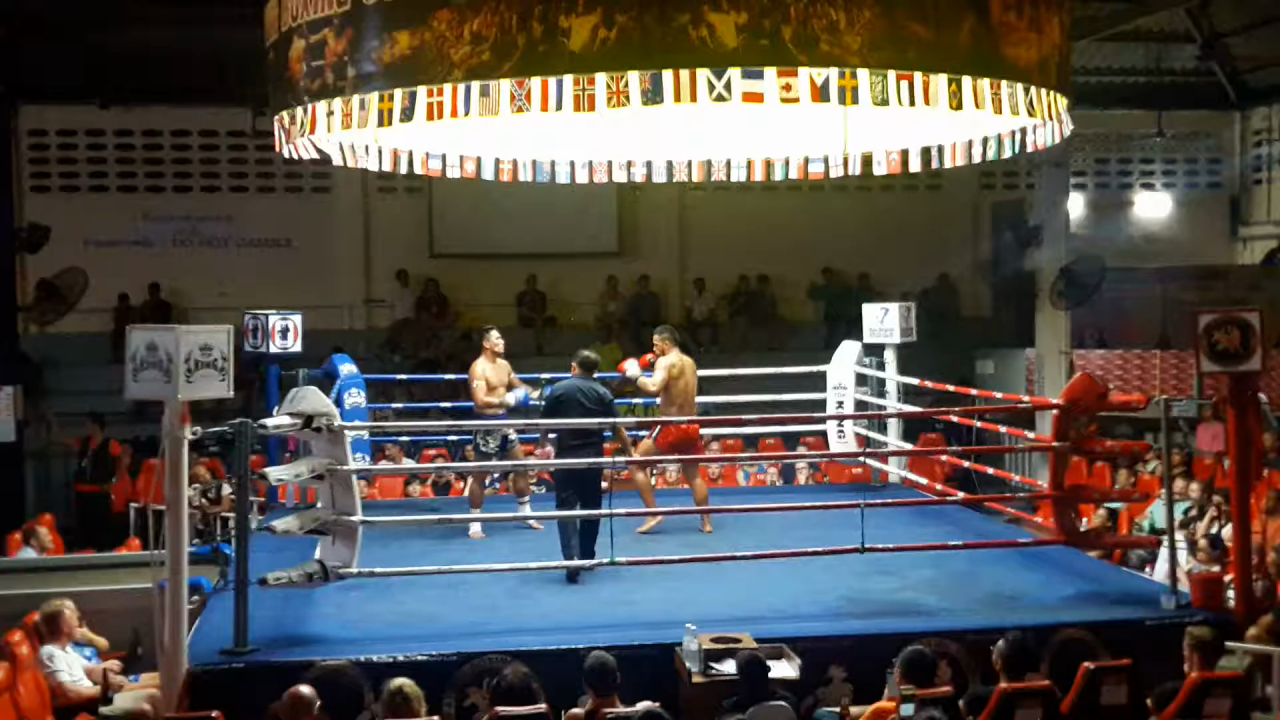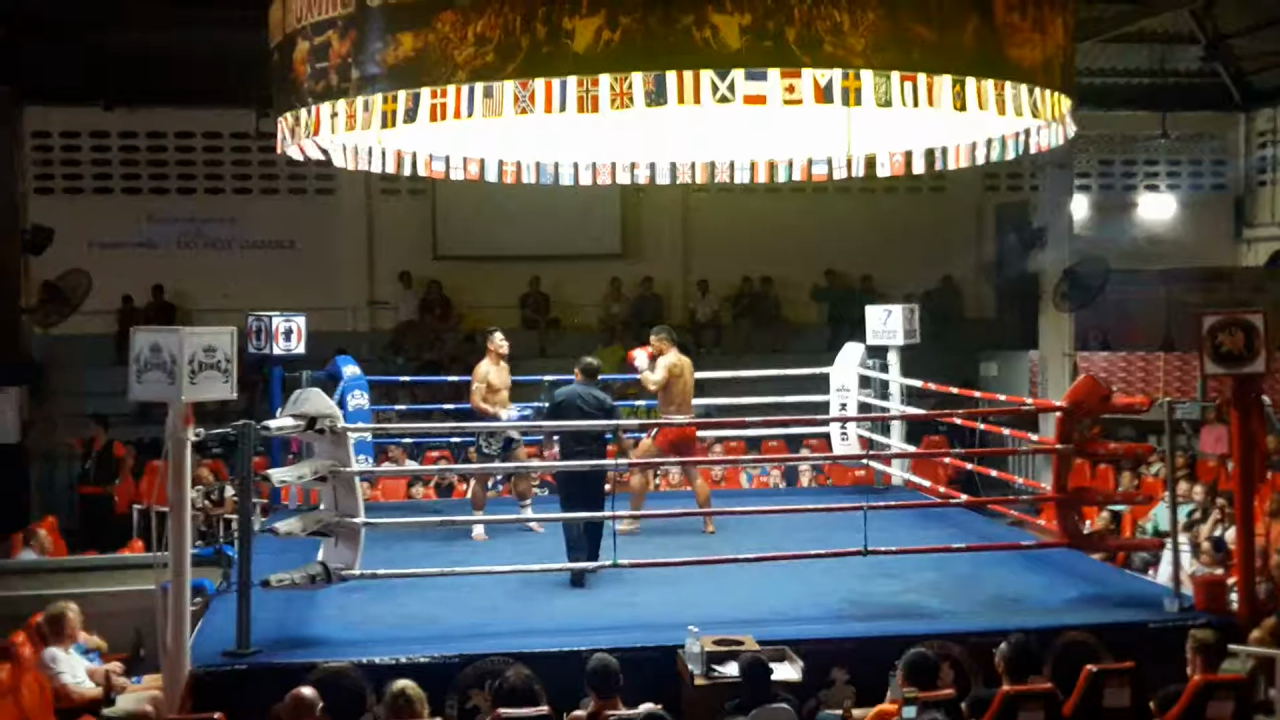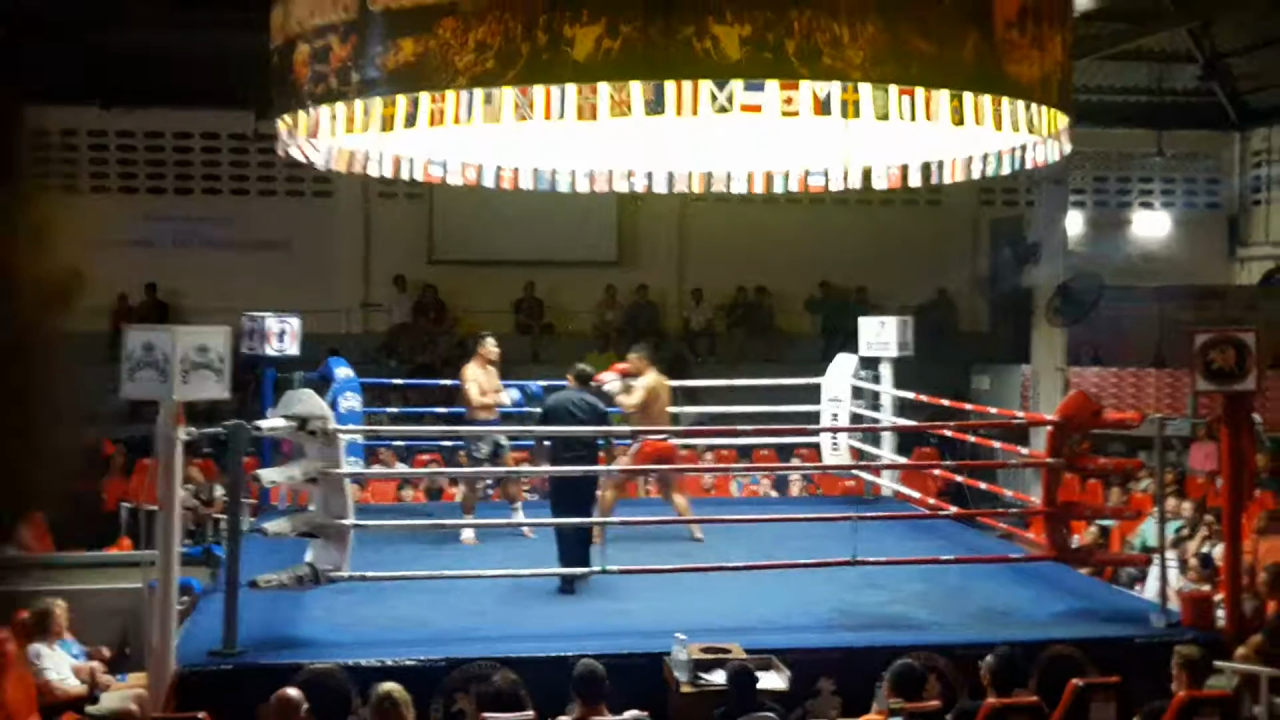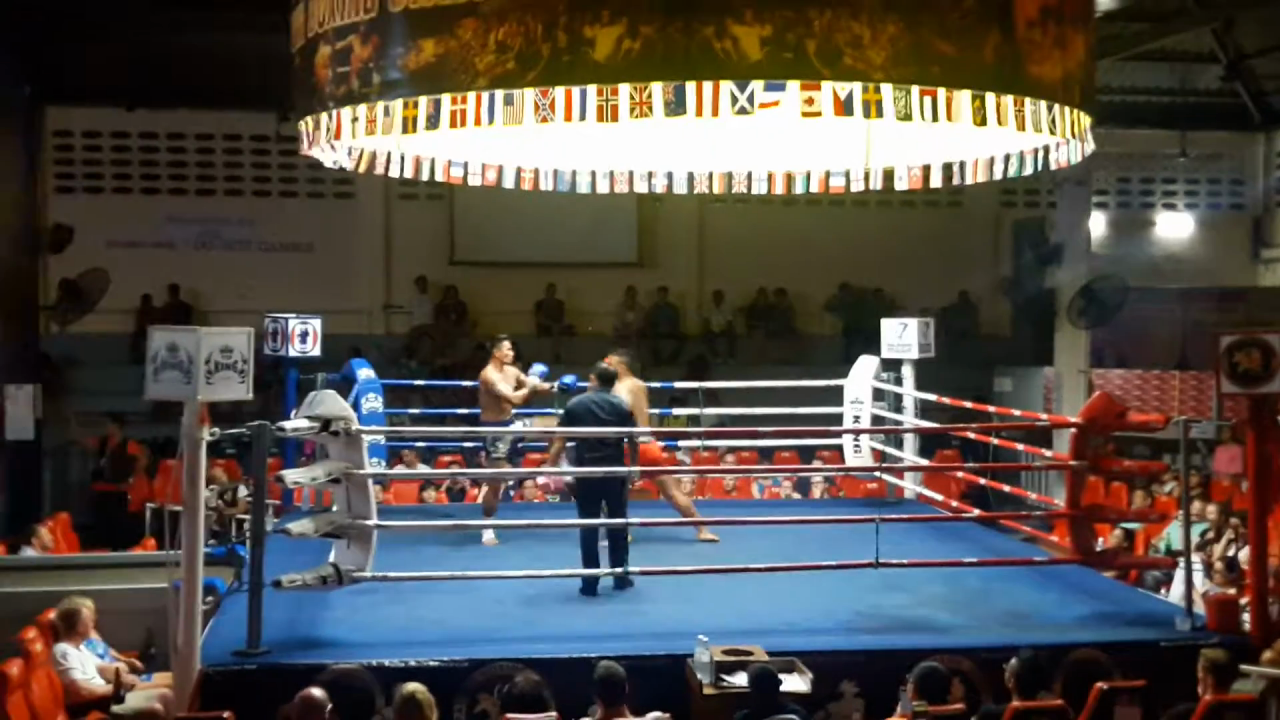
dt=0.2s
person 1, frame 1
left shoulder: (558, 389)
right shoulder: (603, 394)
right elbow: (617, 428)
left wrist: (544, 445)
right wrist: (630, 454)
left hip: (567, 458)
right hip: (593, 458)
left knee: (566, 507)
right knee: (591, 508)
left ankle: (572, 559)
right ankle: (587, 558)
person 1, frame 2
left shoulder: (560, 395)
right shoulder: (605, 400)
right elbow: (617, 435)
left hip: (569, 463)
right hip: (596, 463)
left knee: (572, 514)
right knee: (594, 514)
left ankle: (578, 567)
right ankle: (591, 562)
person 1, frame 3
left shoulder: (552, 402)
right shoulder: (598, 406)
left hip: (561, 469)
right hip: (588, 469)
left knee: (563, 521)
right knee: (583, 518)
left ankle: (568, 578)
right ankle: (581, 567)
person 1, frame 4
left shoulder: (576, 404)
right shoulder: (621, 406)
left elbow: (561, 441)
right elbow: (631, 441)
left wrist: (550, 467)
right hip: (615, 471)
left knee: (588, 525)
right knee: (617, 522)
left ankle: (590, 582)
right ankle: (620, 575)
person 2, frame 1
left shoulder: (504, 364)
right shoulder: (478, 368)
left elbow: (517, 386)
right elbow: (480, 401)
left wrist: (534, 394)
right wrist: (508, 400)
left hip: (504, 422)
right hip: (487, 425)
left knee: (521, 468)
right knee: (480, 476)
left ankle: (525, 513)
right ankle: (475, 524)
person 2, frame 2
left shoulder: (505, 366)
right shoulder: (482, 370)
right elbow: (475, 404)
left wrist: (514, 411)
right wrist: (500, 414)
left hip: (507, 426)
right hip: (490, 427)
left knee: (523, 470)
right knee: (483, 478)
left ankle: (527, 516)
right ankle: (477, 526)
person 2, frame 3
left shoulder: (492, 370)
right shoulder: (469, 371)
left elbow: (500, 394)
right elbow: (475, 402)
left wrist: (521, 394)
right wrist: (503, 400)
left hip: (495, 426)
right hip: (479, 429)
left knee: (510, 475)
right knee: (472, 482)
left ankle: (518, 519)
right ankle: (467, 529)
person 2, frame 4
left shoulder: (511, 370)
right shoulder: (489, 375)
left elbow: (532, 385)
right elbow: (515, 400)
left wrist: (554, 386)
right wrist: (533, 385)
left hip: (510, 423)
right hip: (495, 429)
right knee: (494, 483)
right ankle: (487, 531)
person 3, frame 1
left shoulder: (666, 361)
right shoulder: (690, 362)
left elbow: (653, 388)
left wrist: (636, 375)
left hip: (671, 427)
right hip: (691, 426)
left knee: (637, 464)
right knee: (694, 476)
left ankle: (653, 514)
right ankle: (706, 522)
person 3, frame 2
left shoulder: (666, 360)
right shoulder: (686, 361)
left elbow: (653, 385)
left wrist: (643, 368)
right wrist: (650, 365)
left hip: (669, 427)
right hip: (687, 426)
left knee: (637, 467)
right knee: (694, 476)
left ankle: (633, 519)
right ankle: (709, 523)
person 3, frame 3
left shoulder: (645, 382)
right shoulder: (661, 381)
left elbow: (631, 406)
left wrist: (615, 391)
right wrist: (622, 384)
left hip: (648, 445)
right hip: (664, 445)
left knee: (610, 485)
right knee: (673, 493)
left ankle: (597, 533)
right ankle: (695, 530)
person 3, frame 4
left shoulder: (623, 386)
right shoulder: (639, 385)
left hip: (637, 448)
right hip: (650, 447)
right knee: (672, 492)
right ankle: (703, 531)
